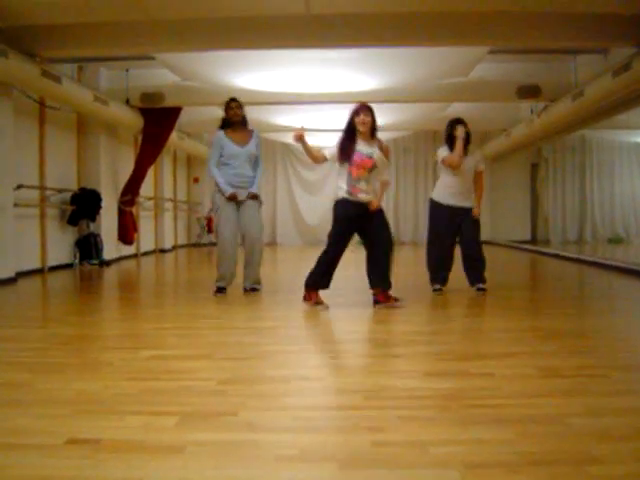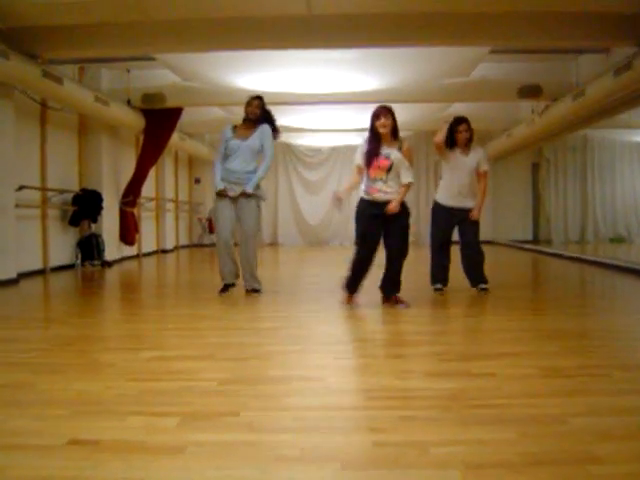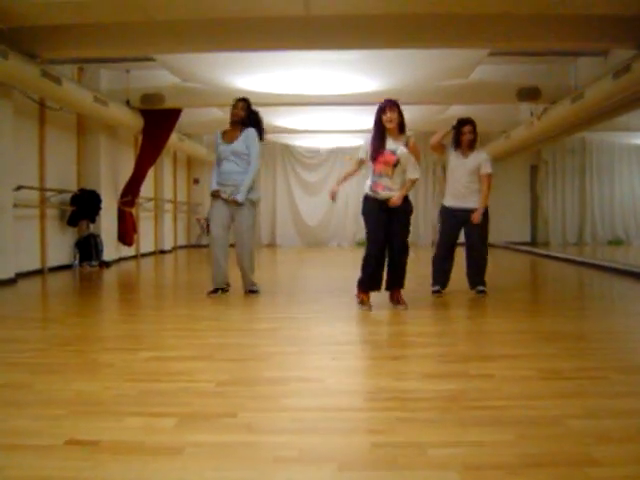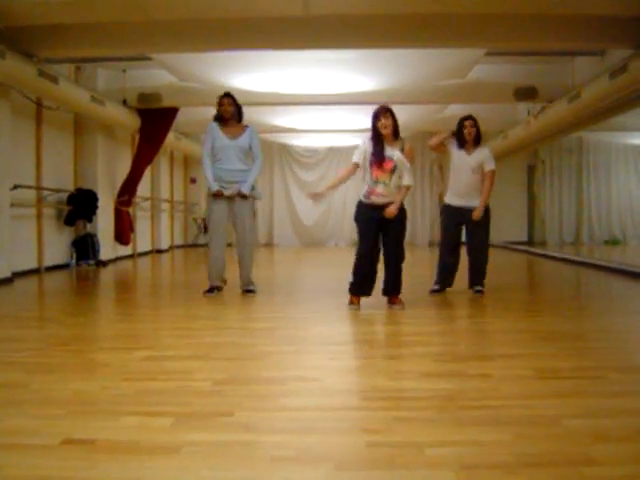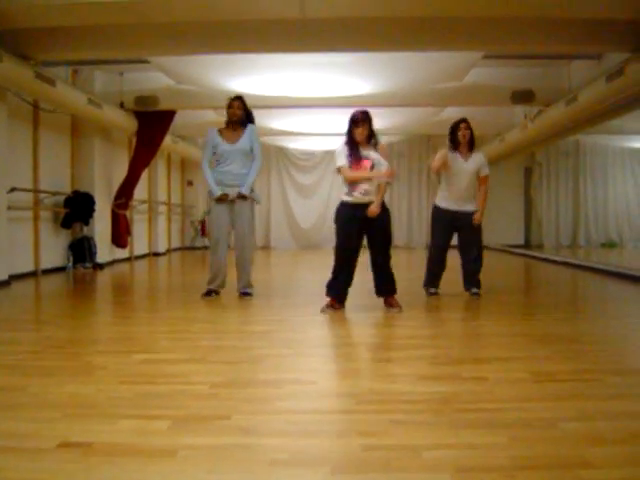
dt=0.3s
person 1, frame 1
left shoulder: (381, 147)
right shoulder: (346, 143)
left elbow: (385, 178)
right elbow: (319, 158)
left wrist: (379, 198)
right wrist: (303, 142)
left hip: (371, 207)
right hip: (347, 205)
left knee: (384, 246)
right knee: (334, 248)
left ankle: (380, 293)
right ankle: (312, 291)
person 1, frame 2
left shoulder: (402, 149)
right shoulder: (367, 146)
left elbow: (407, 181)
right elbow: (359, 174)
left wrist: (398, 201)
right wrist: (343, 192)
left hip: (393, 207)
right hip: (368, 206)
left knee: (397, 251)
right knee: (365, 250)
left ankle: (389, 293)
right ankle: (350, 291)
person 1, frame 3
left shoulder: (408, 145)
right shoulder: (374, 140)
left elbow: (414, 176)
right elbow: (358, 163)
left wrist: (401, 194)
right wrist: (338, 183)
left hip: (399, 202)
right hip: (374, 201)
left knee: (399, 247)
right knee: (376, 246)
left ankle: (395, 292)
right ankle: (364, 290)
person 1, frame 4
left shoulder: (403, 150)
right shoulder: (368, 146)
left elbow: (407, 183)
right elbow: (350, 170)
left wrist: (397, 205)
right wrist: (326, 189)
left hip: (393, 209)
right hip: (368, 208)
left knee: (394, 253)
right knee: (367, 252)
left ankle: (393, 295)
right ankle: (356, 294)
person 1, frame 5
left shoulder: (377, 151)
right shoulder: (344, 149)
left elbow: (384, 181)
right elbow: (347, 176)
left wrist: (377, 203)
right wrist: (375, 174)
left hip: (374, 207)
right hip: (349, 208)
left knee: (381, 253)
right knee: (345, 254)
left ankle: (388, 295)
right ankle: (335, 297)
person 2, frame 1
left shoulder: (254, 136)
right shoulder: (220, 135)
left elbow: (259, 165)
right elbow: (212, 165)
left wrist: (255, 188)
right wrist: (225, 188)
left hip: (248, 193)
right hip: (226, 192)
left knee: (254, 237)
right knee: (226, 239)
left ankle: (252, 282)
right ankle: (222, 282)
person 2, frame 2
left shoulder: (264, 129)
right shoulder: (229, 131)
left elbow: (268, 159)
right elbow: (219, 159)
left wrist: (251, 186)
right wrist: (218, 184)
left hip: (248, 189)
right hip: (226, 188)
left knee: (249, 236)
right knee: (224, 235)
left ankle: (251, 283)
right ankle: (228, 279)
person 2, frame 3
left shoulder: (250, 133)
right shoulder: (220, 136)
left elbow: (254, 164)
right elbow: (216, 165)
left wrist: (242, 193)
right wrist: (213, 186)
left hip: (242, 191)
right hip: (220, 191)
left knee: (244, 240)
right knee: (216, 238)
left ankle: (249, 284)
right ankle: (221, 283)
person 2, frame 4
left shoulder: (249, 131)
right shoulder: (213, 128)
left elbow: (258, 160)
right elbow: (206, 158)
left wrist: (247, 186)
right wrist: (212, 185)
left hip: (242, 188)
right hip: (219, 188)
left knee: (246, 237)
right knee: (216, 236)
left ankle: (247, 283)
right ankle: (216, 282)
person 2, frame 5
left shoulder: (251, 130)
right shoulder: (214, 134)
left elbow: (257, 160)
right elbow: (205, 164)
left wrist: (246, 188)
right wrist: (214, 189)
left hip: (242, 191)
right hip: (220, 191)
left knee: (245, 239)
right knee: (218, 239)
left ankle: (244, 286)
right ankle: (215, 285)
person 3, frame 1
left shoulder: (475, 155)
right shoulder: (444, 152)
left elbow: (478, 182)
right elbow: (455, 163)
left wrist: (477, 205)
right wrist: (458, 137)
left hip: (466, 207)
right hip: (442, 205)
left knee: (472, 244)
right knee: (440, 245)
left ankle: (478, 280)
right ankle: (438, 281)
person 3, frame 2
left shoulder: (479, 153)
right shoulder: (446, 150)
left elbow: (482, 181)
right elbow: (437, 141)
left wrist: (478, 207)
right wrist: (447, 125)
left hip: (468, 207)
right hip: (444, 205)
left knee: (471, 245)
right knee: (440, 244)
left ankle: (479, 281)
right ankle: (439, 281)
person 3, frame 3
left shoulder: (482, 156)
right shoulder: (450, 152)
left elbow: (486, 185)
right elbow: (432, 143)
left wrist: (480, 210)
right wrist: (450, 129)
left hip: (474, 209)
right hip: (450, 208)
left knee: (476, 248)
right knee: (444, 246)
left ankle: (478, 283)
right ankle: (439, 283)
person 3, frame 4
left shoulder: (485, 152)
right shoulder: (453, 148)
left elbow: (489, 181)
right elbow: (432, 144)
left wrist: (481, 207)
right wrist: (451, 133)
left hip: (476, 207)
right hip: (451, 206)
left knee: (477, 247)
right knee: (448, 246)
left ankle: (477, 283)
right ankle: (441, 282)
person 3, frame 5
left shoulder: (480, 158)
right shoulder: (446, 154)
left elbow: (483, 187)
right elbow: (434, 168)
left wrist: (480, 211)
right wrist: (448, 149)
left hip: (469, 211)
right hip: (444, 209)
left knee: (471, 250)
right knee: (438, 248)
left ankle: (473, 285)
right ankle: (431, 284)
